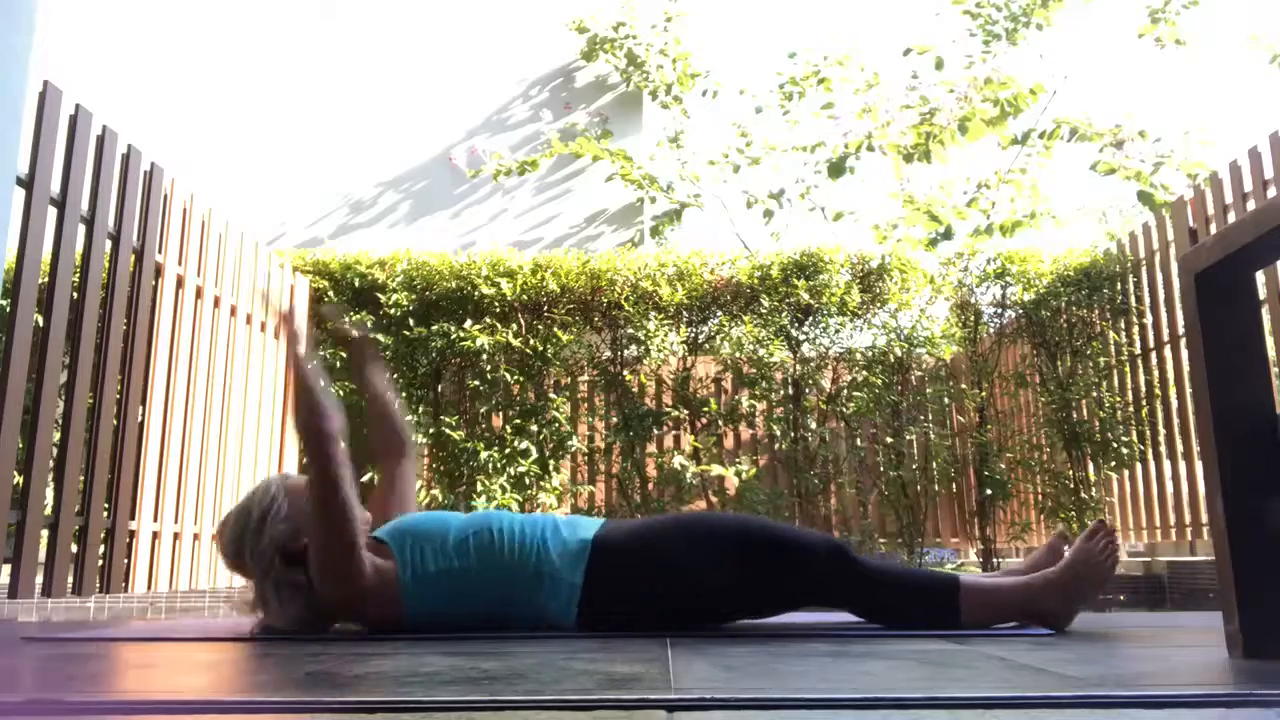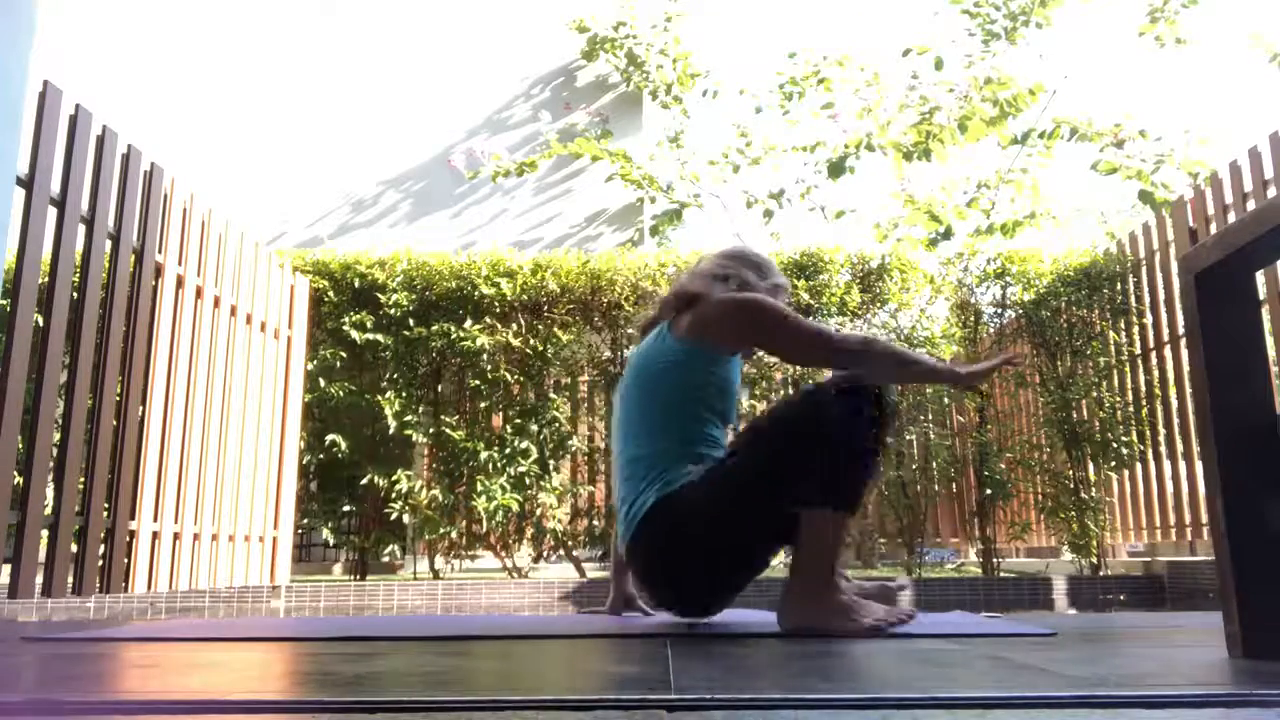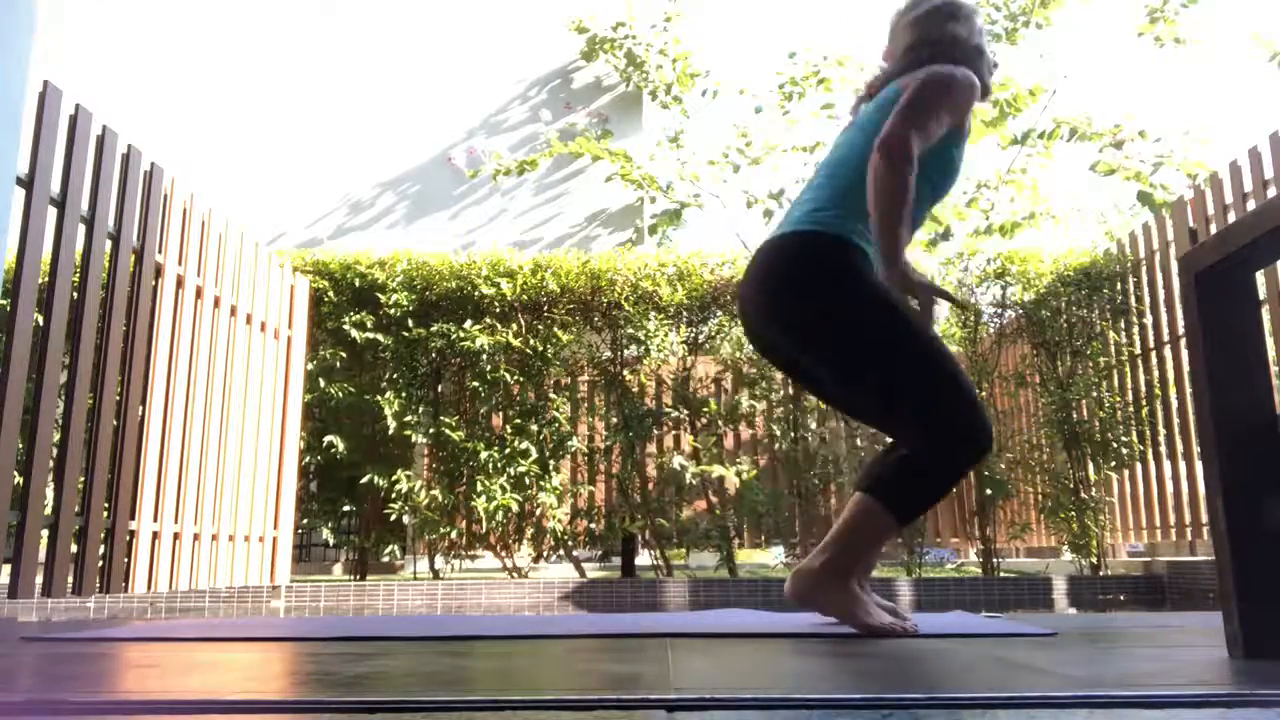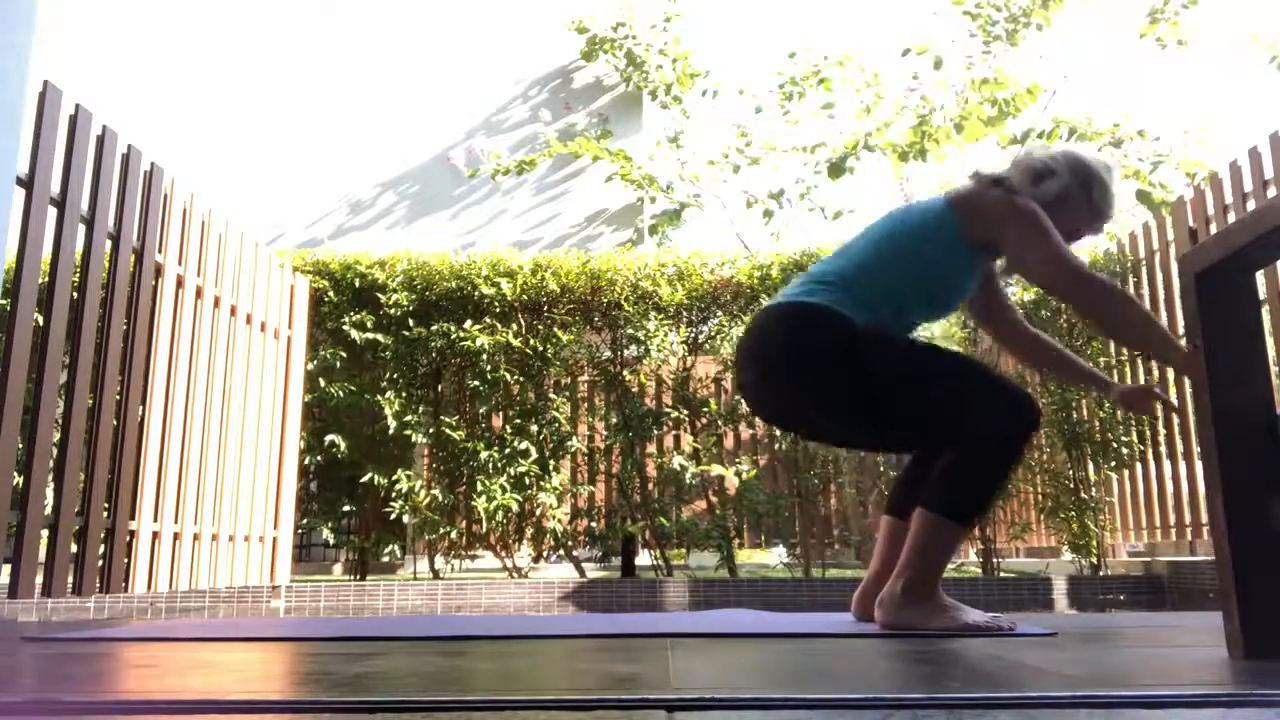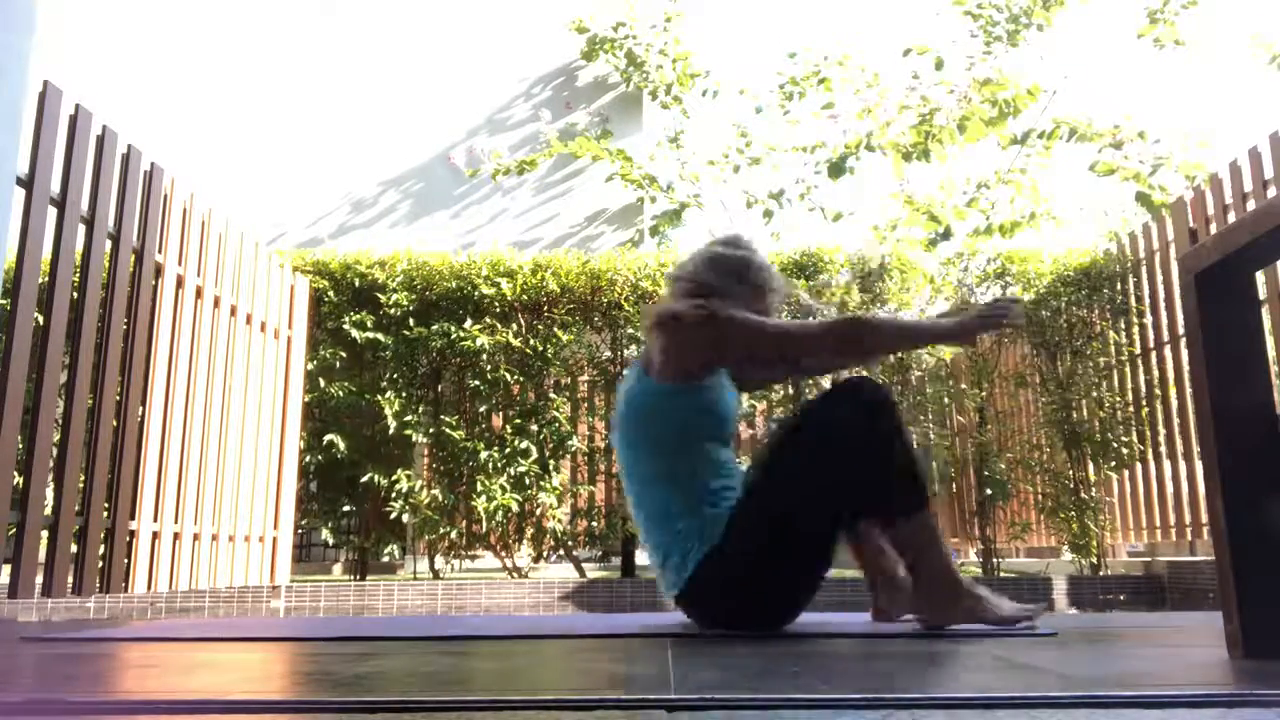
dt=1s
person 1, frame 1
left shoulder: (386, 544)
right shoulder: (364, 582)
left elbow: (396, 446)
right elbow: (328, 477)
left wrist: (365, 366)
right wrist: (302, 374)
left hip: (606, 554)
right hip: (613, 586)
left knee: (812, 559)
right knee: (825, 573)
left ankle: (1014, 592)
right ankle: (1029, 598)
person 1, frame 2
left shoulder: (666, 342)
right shoulder: (728, 310)
right elbow: (852, 352)
left wrist: (621, 588)
right wrist: (953, 374)
left hip: (667, 554)
right hip: (685, 548)
right knee: (857, 400)
left ankle: (819, 581)
right ankle: (815, 595)
person 1, frame 3
left shoulder: (880, 104)
right shoulder: (949, 81)
right elbow: (894, 148)
right wrist: (894, 265)
left hip: (768, 291)
right hip: (817, 279)
left knee: (931, 427)
right knee: (960, 430)
left ankle: (840, 573)
right ankle: (829, 573)
person 1, frame 4
left shoulder: (974, 239)
right shoulder: (1003, 211)
left elbow: (1017, 333)
right elbow: (1092, 298)
left wrist: (1110, 387)
right wrist: (1192, 363)
left hip: (782, 357)
right hip: (805, 348)
left knee: (954, 432)
right knee: (1005, 418)
left ankle: (880, 586)
right ankle: (910, 596)
person 1, frame 5
left shoulder: (688, 355)
right shoulder: (700, 333)
left elbow: (813, 352)
right elbow: (837, 339)
right wrist: (951, 328)
left hip: (716, 577)
right hip: (731, 583)
left knee: (826, 452)
right knee: (861, 408)
left ankle: (897, 587)
right ankle: (944, 593)
